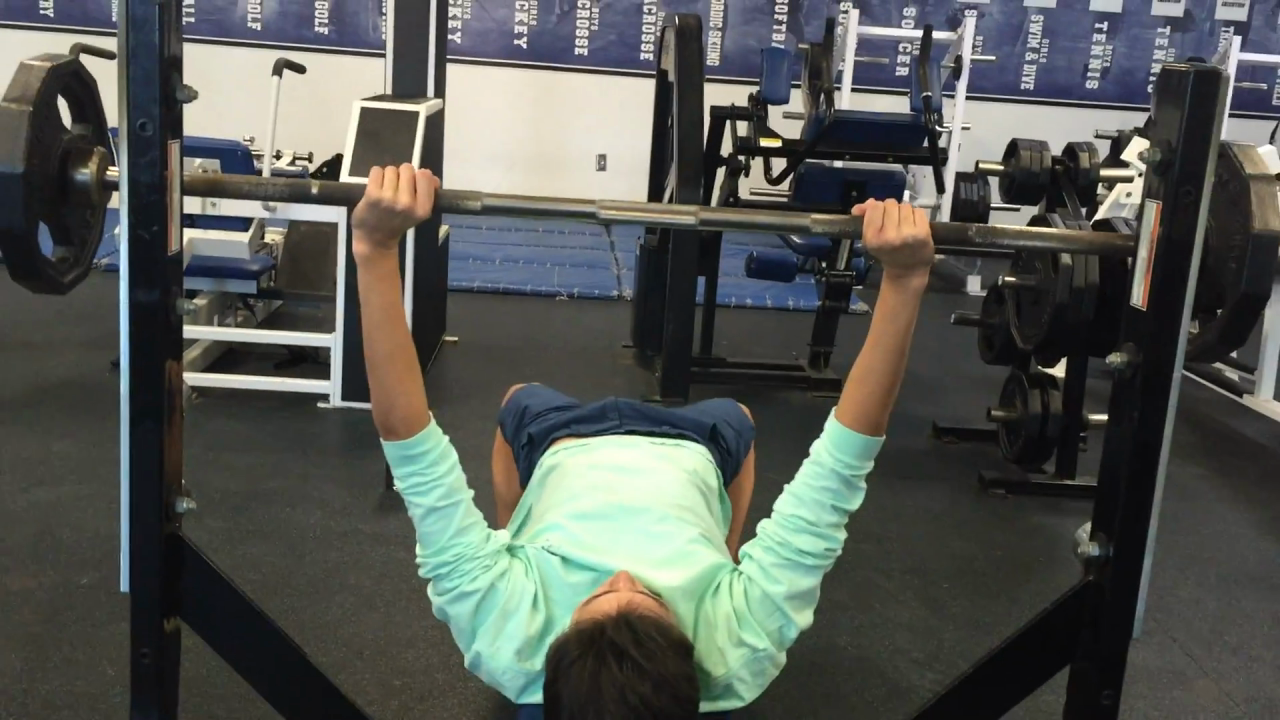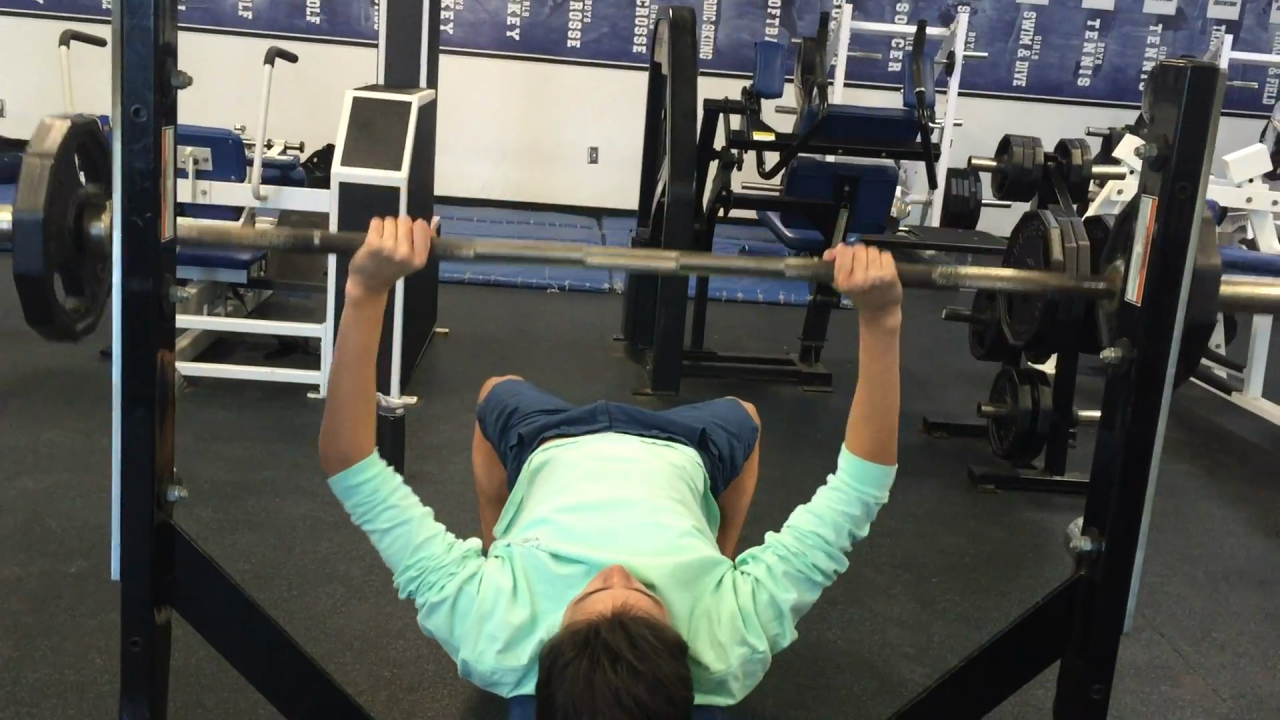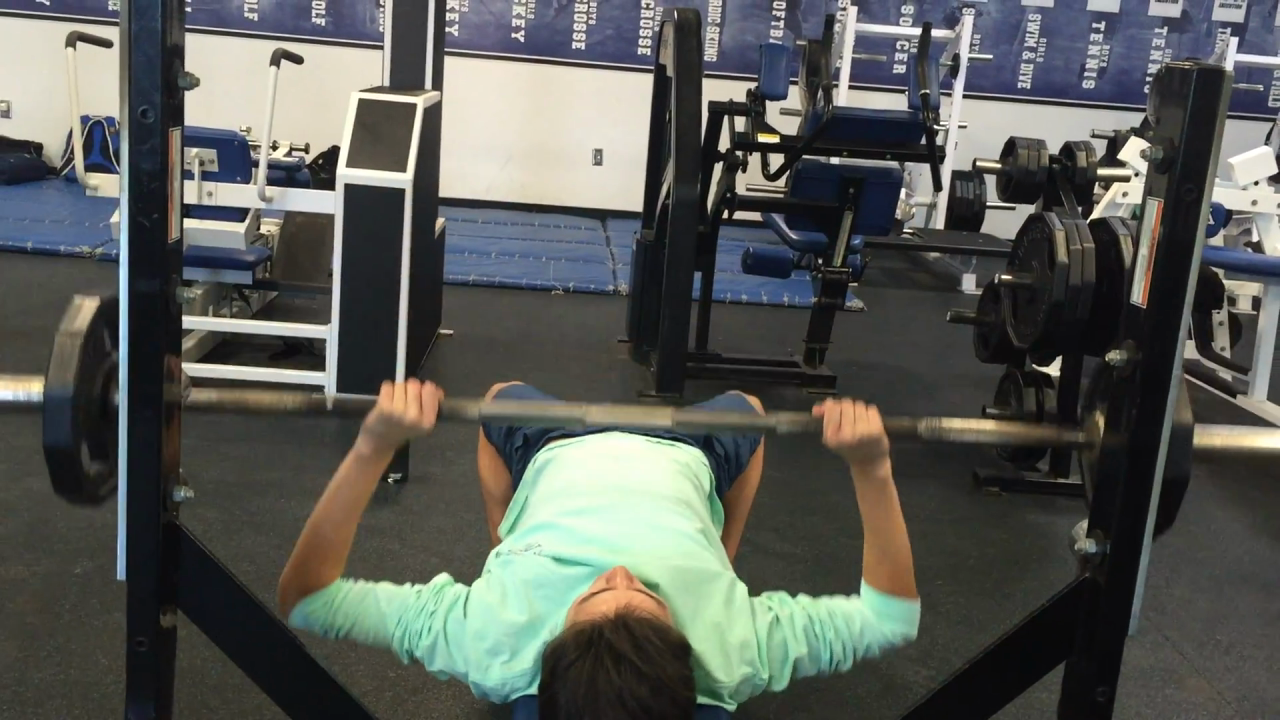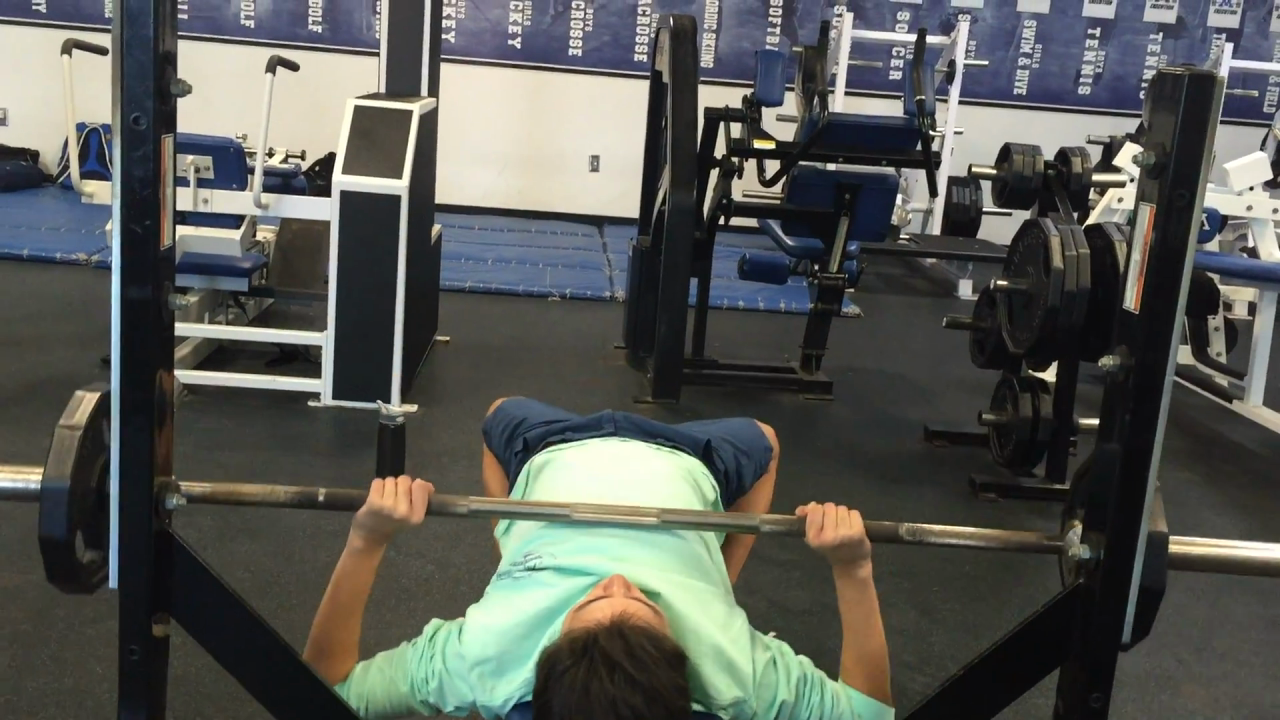
dt=0.5s
person 1, frame 1
left shoulder: (508, 640)
right shoulder: (737, 647)
left elbow: (413, 454)
right elbow: (843, 463)
left wrist: (375, 249)
right wrist: (903, 281)
left knee: (523, 402)
right knee: (732, 419)
person 1, frame 2
left shoulder: (495, 638)
right shoulder: (730, 641)
left elbow: (351, 472)
right elbow: (863, 485)
left wrist: (366, 293)
right wrist: (880, 320)
left knee: (501, 394)
right knee: (739, 416)
person 1, frame 3
left shoulder: (492, 645)
right shoulder: (733, 653)
left elbow: (305, 599)
right elbow: (893, 614)
left wrist: (373, 446)
right wrist: (872, 470)
left knee: (504, 400)
right knee: (744, 412)
person 1, frame 4
left shoulder: (486, 661)
right shoulder: (733, 671)
left wrist: (367, 542)
right wrist: (852, 571)
left knee: (507, 413)
right knee: (758, 439)
